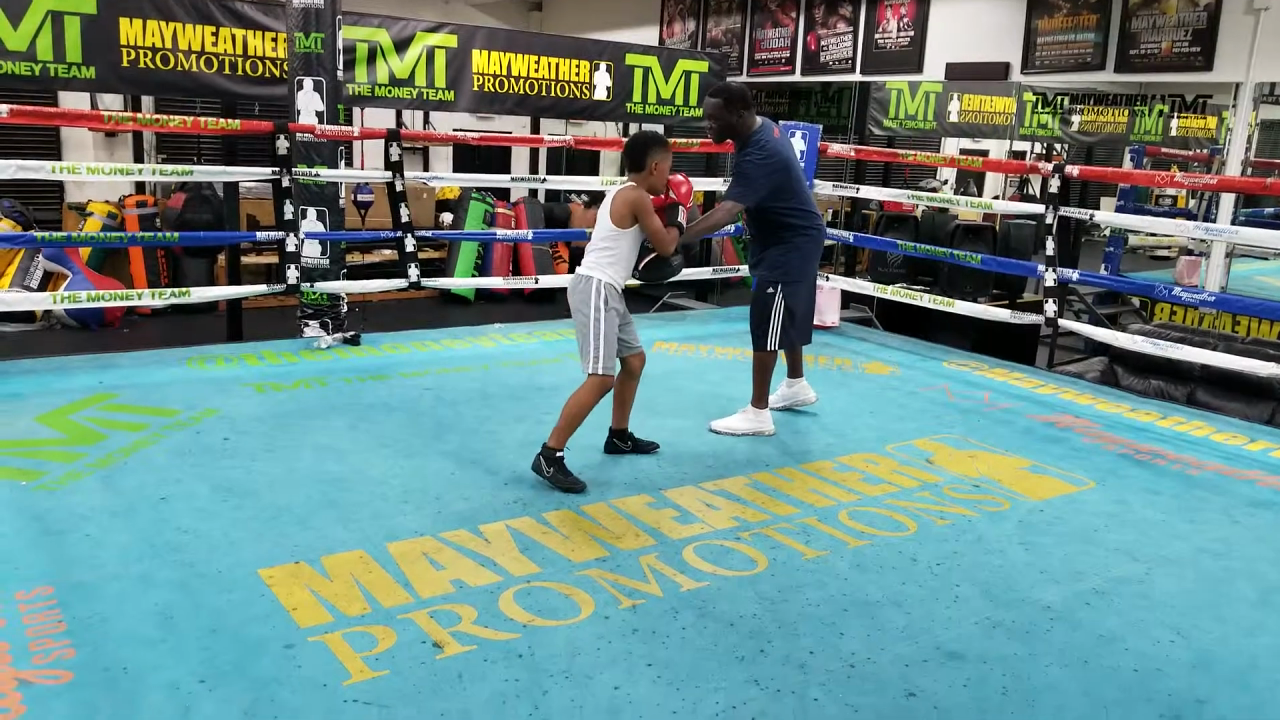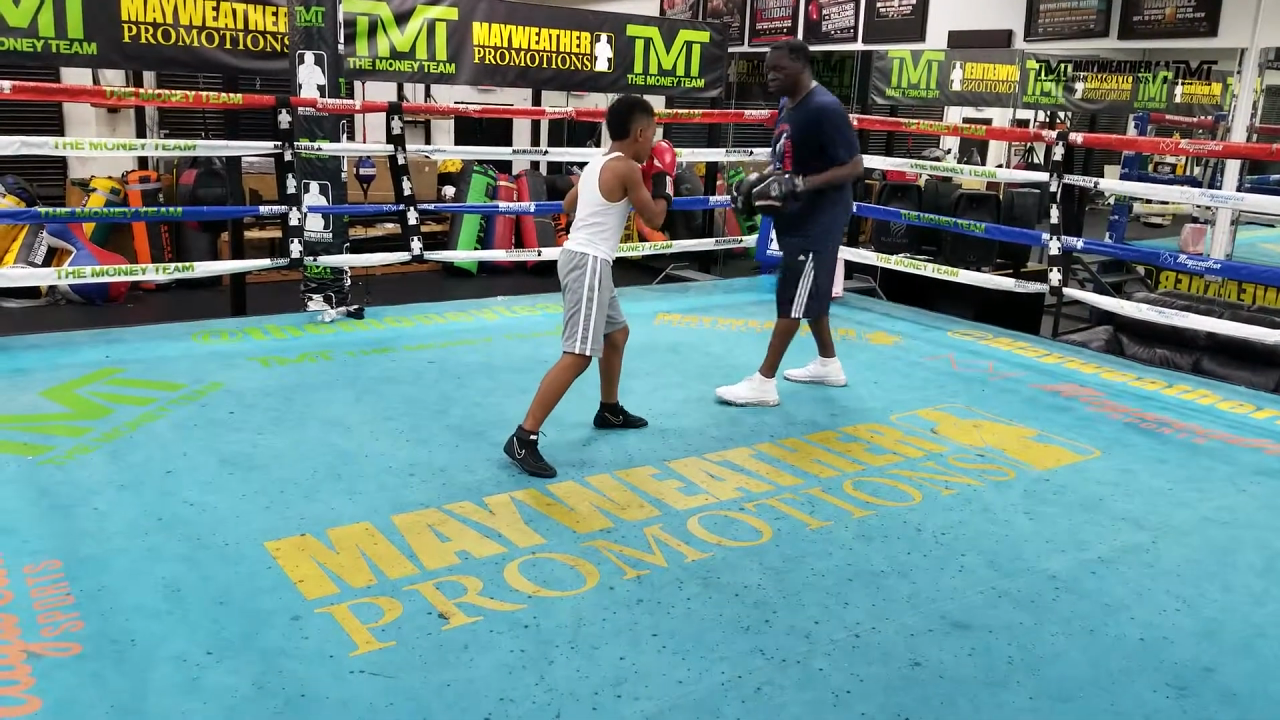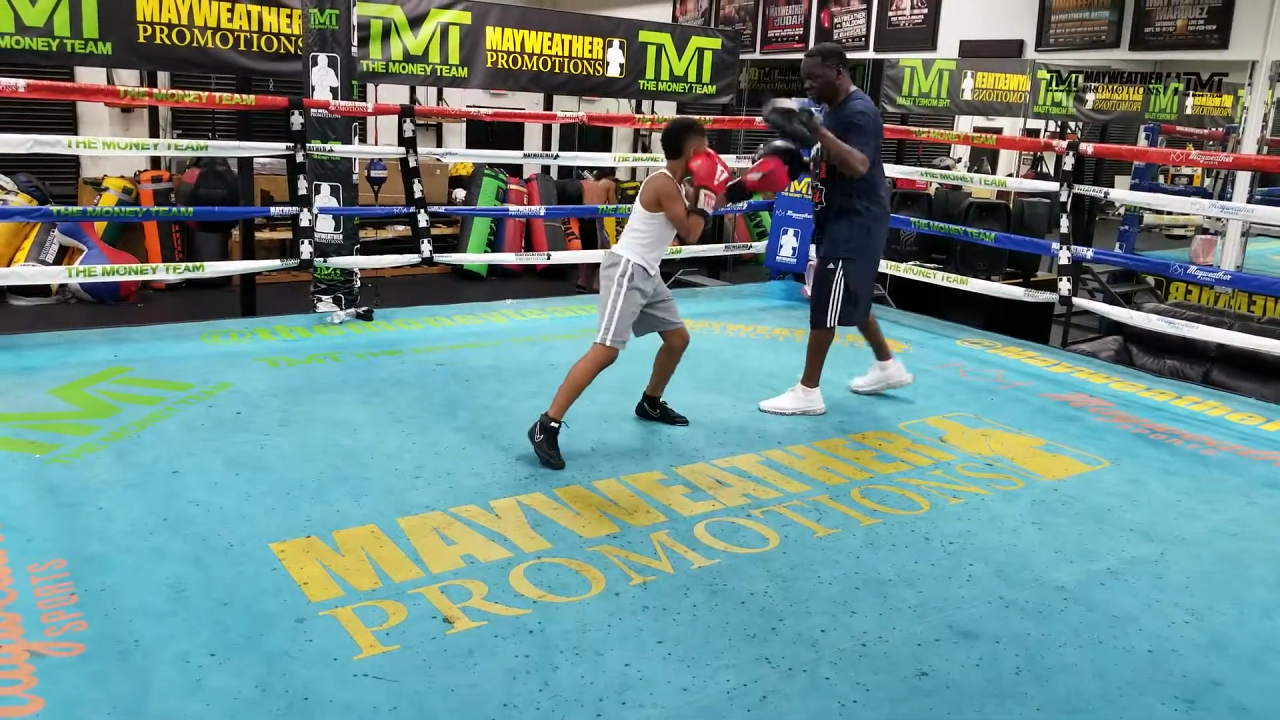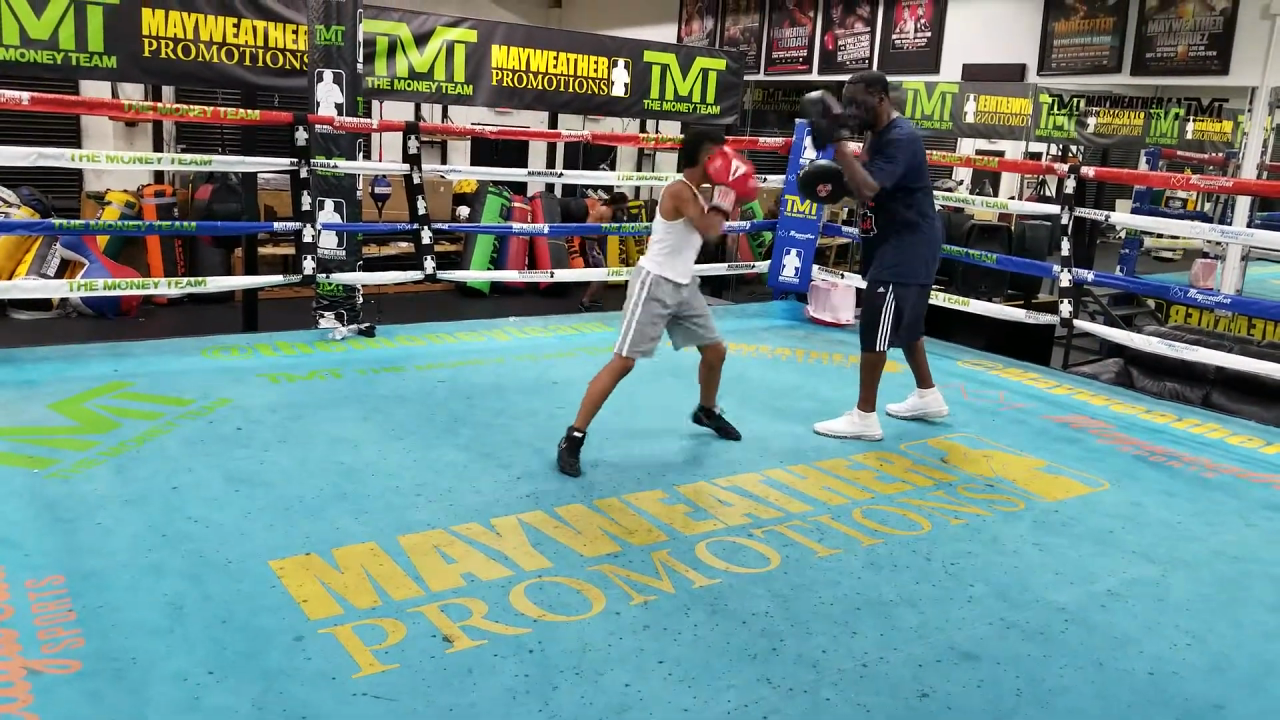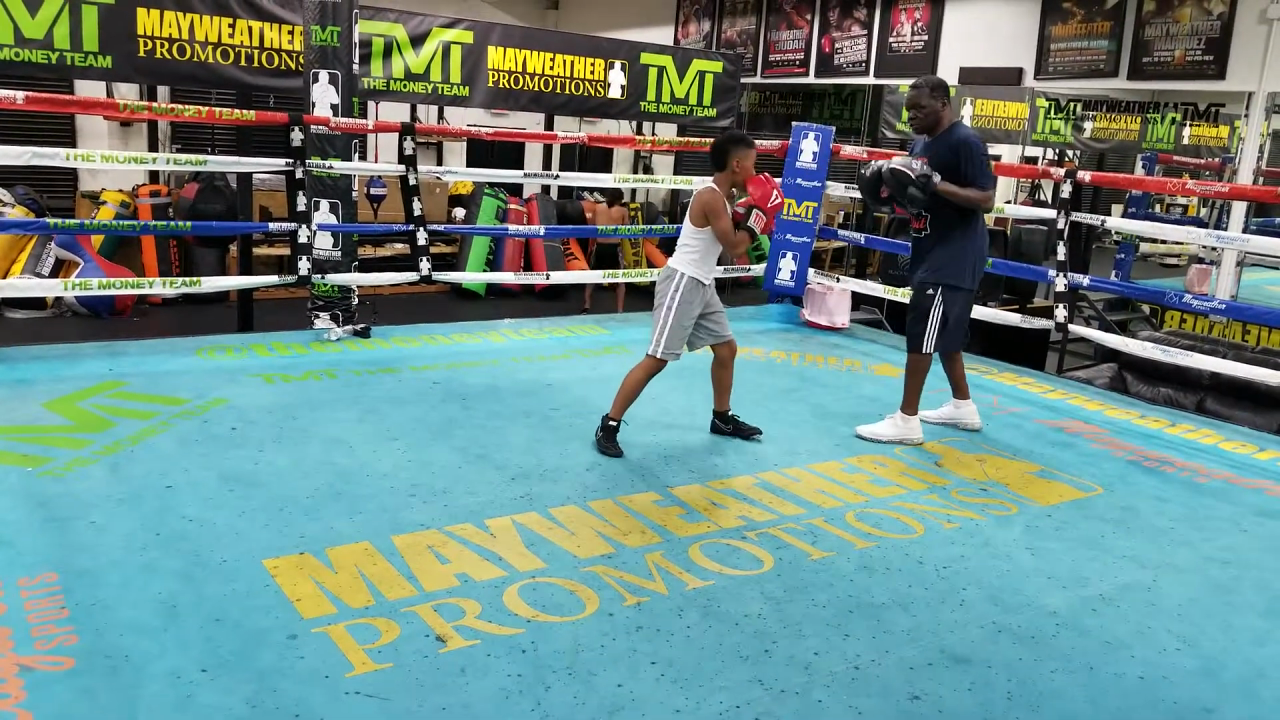
dt=1s
person 1, frame 1
left shoulder: (760, 155)
right shoulder: (763, 128)
left elbow: (725, 212)
left wrist: (676, 238)
left hip: (791, 243)
right hip: (790, 237)
left knee: (766, 323)
right knee: (786, 315)
left ankle: (757, 414)
right ankle: (796, 386)
person 1, frame 2
left shoulder: (824, 109)
right shoulder: (789, 107)
left elbow: (854, 166)
left wrist: (802, 185)
right wrist: (765, 178)
left hip: (820, 216)
right hip: (802, 215)
left knee: (792, 297)
right knee: (809, 291)
left ankle: (764, 382)
right ankle: (828, 364)
person 1, frame 3
left shoulder: (859, 112)
right shoulder: (834, 109)
left elbow: (857, 165)
left wrist: (814, 129)
left hip: (856, 221)
right hip: (841, 219)
left knee: (826, 302)
right knee: (849, 297)
left ankle: (808, 392)
right ankle: (888, 366)
person 1, frame 4
left shoulder: (900, 138)
right shoulder: (880, 134)
left elbow: (867, 188)
right elbow: (866, 188)
left wrist: (838, 143)
left hip: (908, 246)
right hip: (900, 244)
left knee: (875, 326)
right knee: (905, 324)
left ankle: (865, 417)
right ankle: (928, 396)
person 1, frame 5
left shoulder: (966, 142)
right shoulder: (921, 143)
left elbow: (985, 201)
left wrist: (935, 184)
right wrist: (894, 184)
left hip: (956, 254)
right hip: (931, 251)
left knee: (921, 332)
right knee: (946, 330)
left ankle: (906, 420)
right ankle: (962, 407)
person 2, frame 1
left shoulder: (618, 195)
right shoulder: (637, 197)
right elbow: (666, 247)
right wrist: (678, 209)
left hip: (606, 290)
right hip: (595, 288)
left knee: (634, 360)
right knee: (600, 378)
left ankle: (619, 436)
right ankle: (550, 456)
person 2, frame 2
left shoulder: (597, 165)
right shoulder: (626, 168)
left elbow: (568, 205)
right elbow: (655, 219)
right wrist: (664, 178)
left hip: (586, 259)
right hip: (589, 263)
left knee: (617, 334)
right knee: (578, 355)
left ankle: (609, 410)
right ankle: (523, 439)
person 2, frame 3
left shoulder: (679, 185)
right shoulder: (663, 184)
right elbow: (691, 233)
right wrist: (707, 191)
left hip: (647, 273)
right hip: (627, 270)
left knee: (678, 338)
right knee: (605, 351)
left ankle: (651, 403)
right ankle: (546, 427)
person 2, frame 4
left shoulder: (694, 192)
right shoulder: (679, 190)
right elbow: (710, 229)
left wrist: (730, 192)
right wrist: (727, 189)
left hip: (683, 285)
right hip: (653, 283)
left knee: (716, 351)
right knee: (623, 361)
left ankle: (707, 411)
right ankle: (573, 438)
person 2, frame 5
left shoulder: (720, 195)
right shoulder: (710, 197)
left elbow: (727, 235)
right elbow: (734, 247)
left wrist: (744, 214)
right wrist: (760, 211)
left hip: (702, 284)
right hip: (682, 283)
left knee: (727, 349)
right knee: (656, 359)
left ankle: (722, 418)
right ankle: (608, 426)
